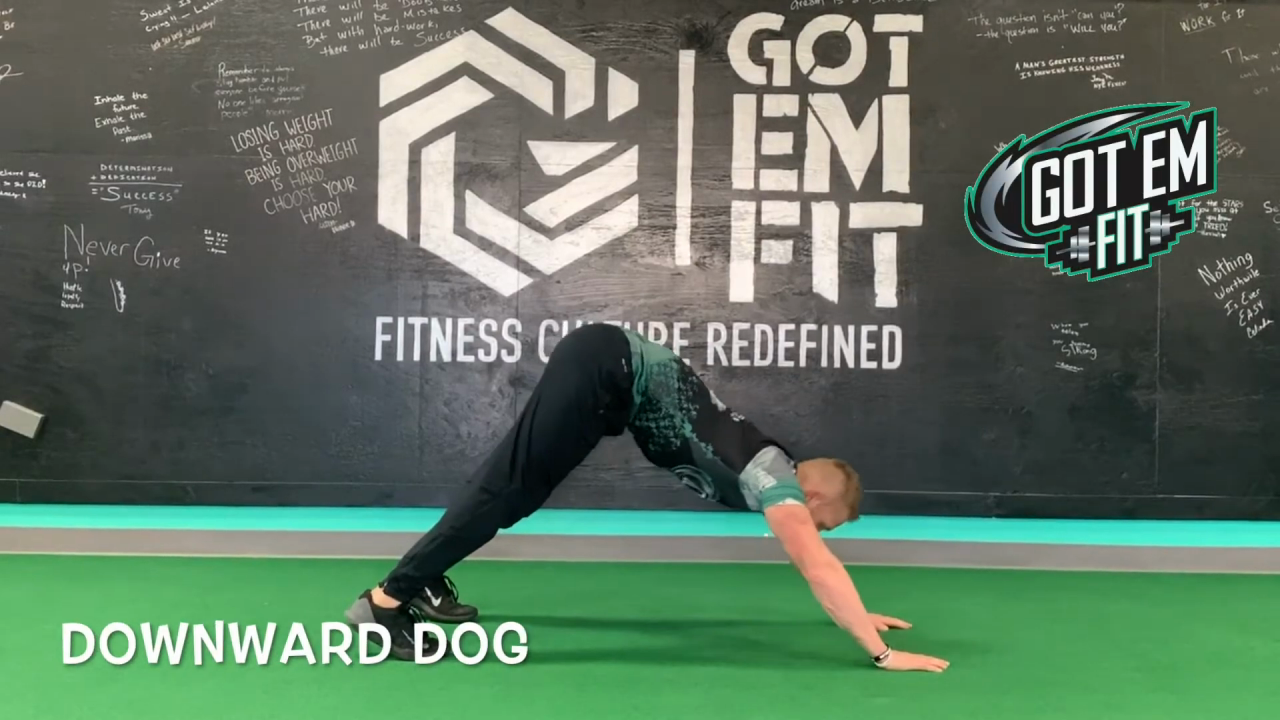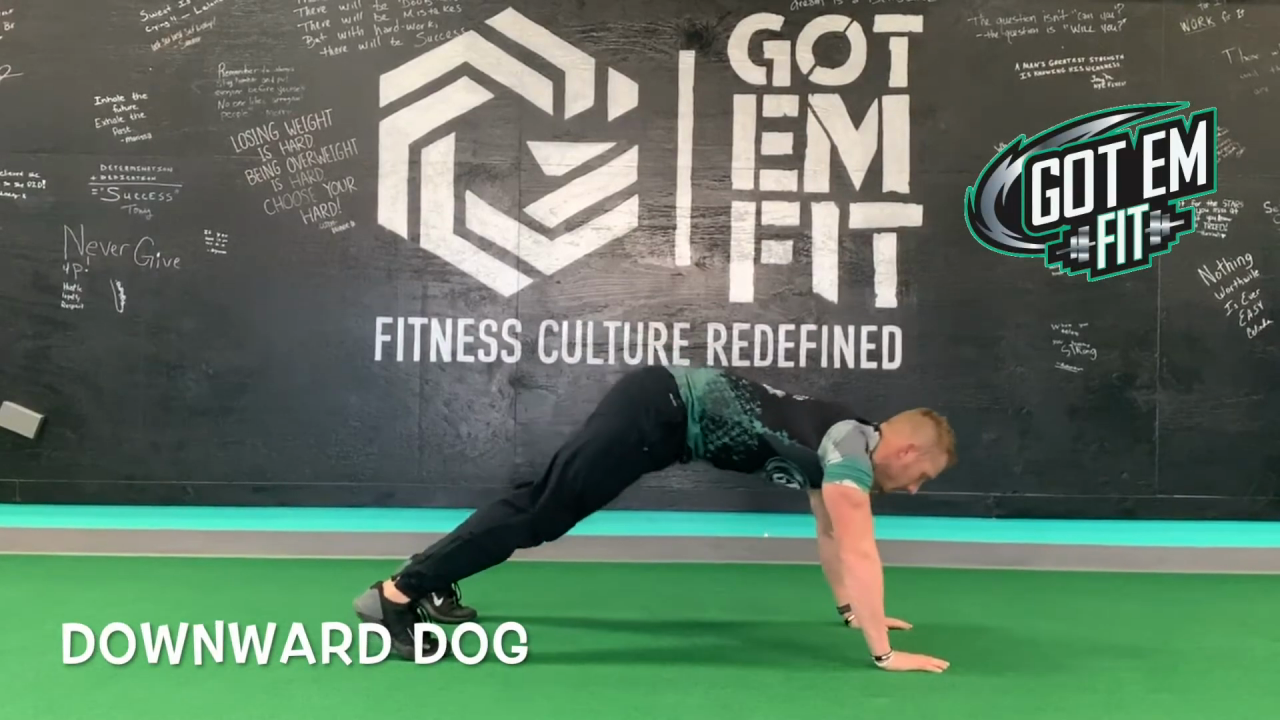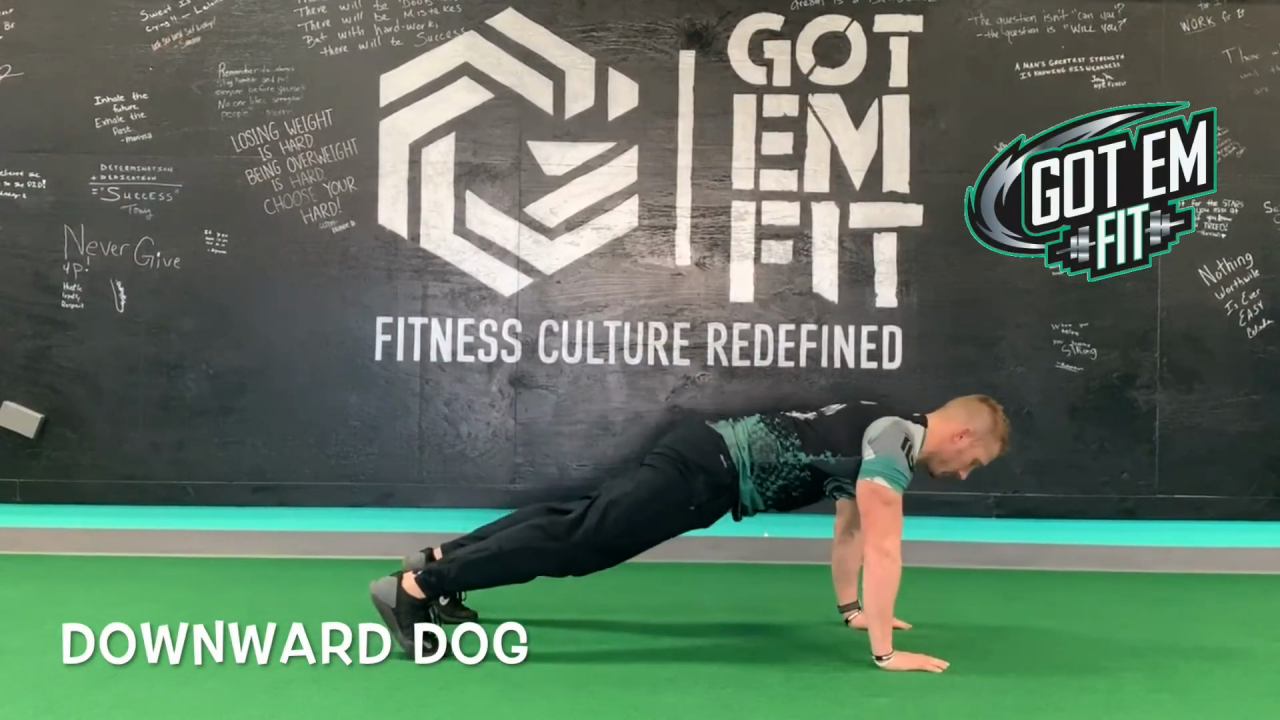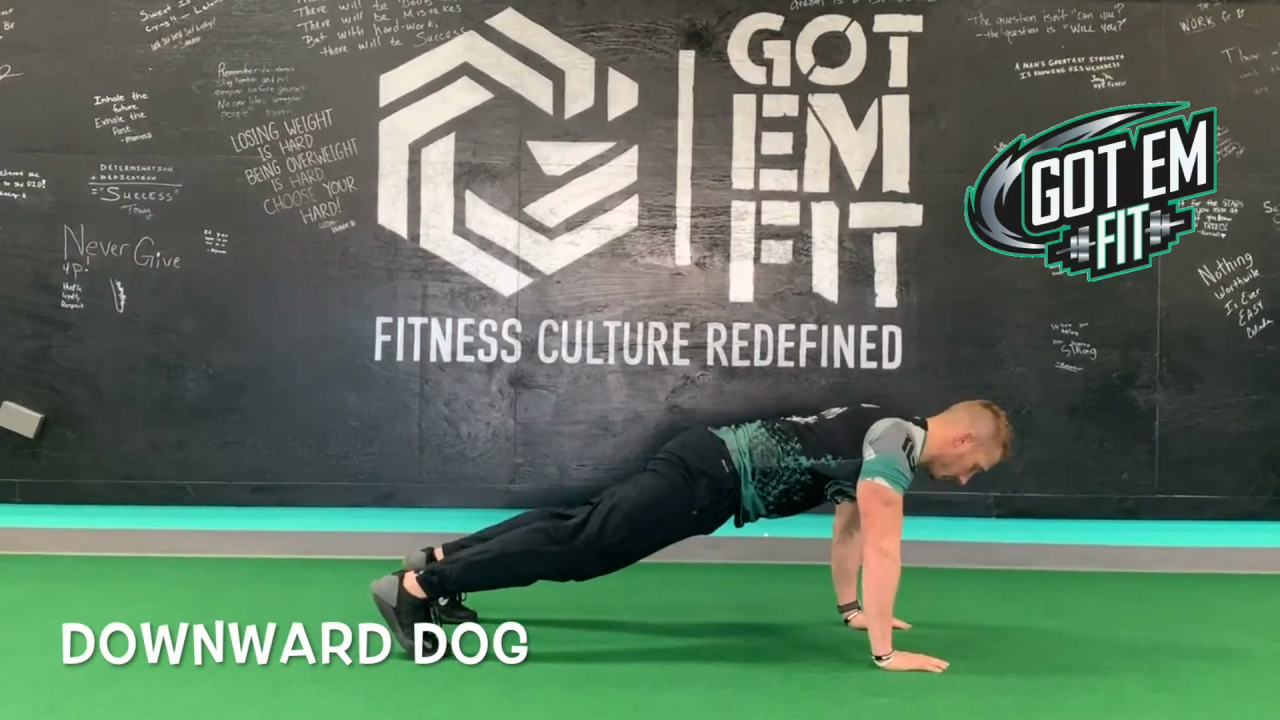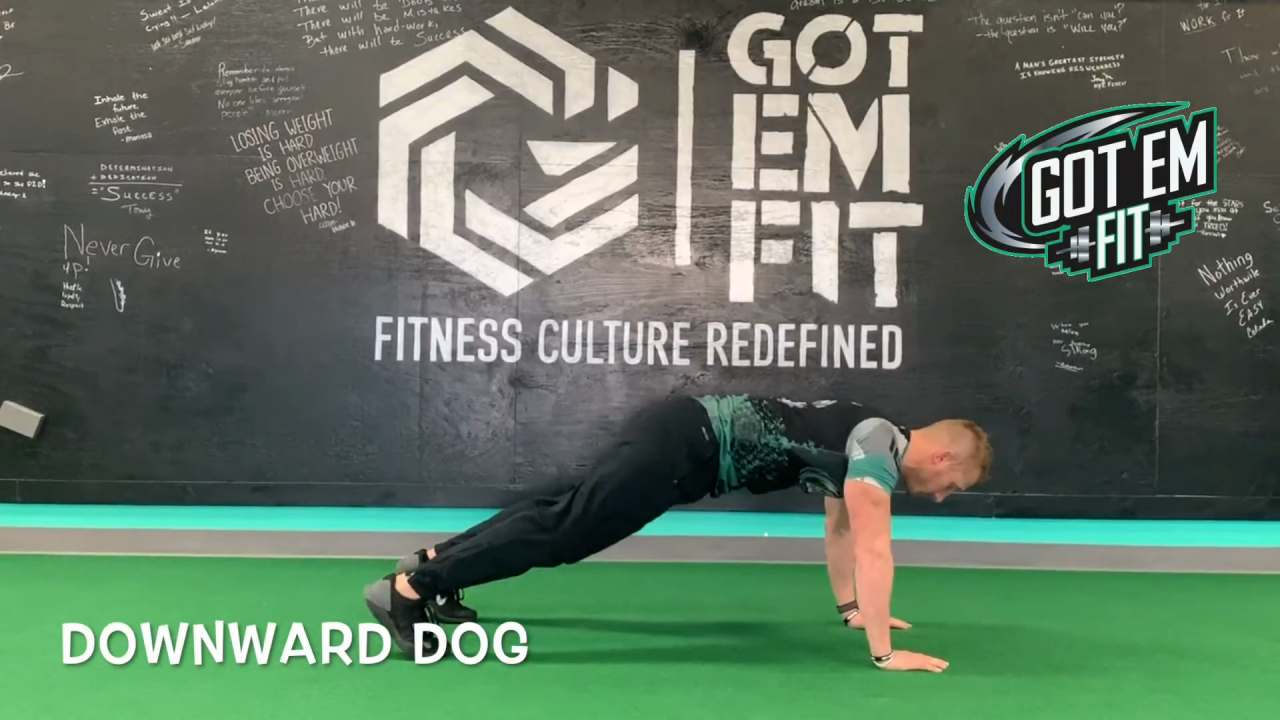
dt=0.5s
person 1, frame 1
left shoulder: (776, 469)
right shoulder: (769, 476)
left elbow: (815, 558)
right elbow: (819, 566)
left wrist: (855, 612)
right wrist: (882, 653)
left hip: (608, 363)
right hip: (604, 368)
left knee: (514, 482)
right knee: (510, 490)
left ankle: (424, 583)
right ankle: (385, 600)
person 1, frame 2
left shoulder: (838, 439)
right shoulder: (852, 445)
left elbow: (830, 531)
right elbow: (860, 551)
left wrist: (850, 608)
right wrist: (884, 651)
left hip: (664, 406)
right hip: (660, 410)
left knee: (548, 499)
right knee: (542, 510)
left ankle: (429, 576)
right ankle: (395, 595)
person 1, frame 3
left shoulder: (882, 434)
right shoulder: (894, 442)
left elbow: (849, 529)
right elbow: (882, 548)
left wrist: (851, 607)
right wrist: (885, 652)
left hip: (706, 454)
right hip: (703, 471)
left knee: (580, 521)
right knee: (575, 541)
left ankle: (440, 560)
right ankle: (413, 587)
person 1, frame 4
left shoulder: (883, 436)
right shoulder: (895, 445)
left elbow: (848, 525)
right elbow: (882, 550)
left wrist: (850, 607)
right wrist: (884, 650)
left hip: (710, 462)
right hip: (707, 477)
left knee: (581, 526)
right knee: (577, 547)
left ankle: (442, 559)
right ankle: (414, 586)
person 1, frame 5
left shoulder: (866, 441)
right shoulder: (880, 447)
left elbow: (840, 527)
right elbow: (873, 549)
left wrist: (850, 606)
right wrist: (884, 652)
left hip: (689, 436)
right hip: (686, 443)
left knee: (568, 512)
right knee: (564, 528)
left ankle: (434, 561)
right ankle: (405, 589)
